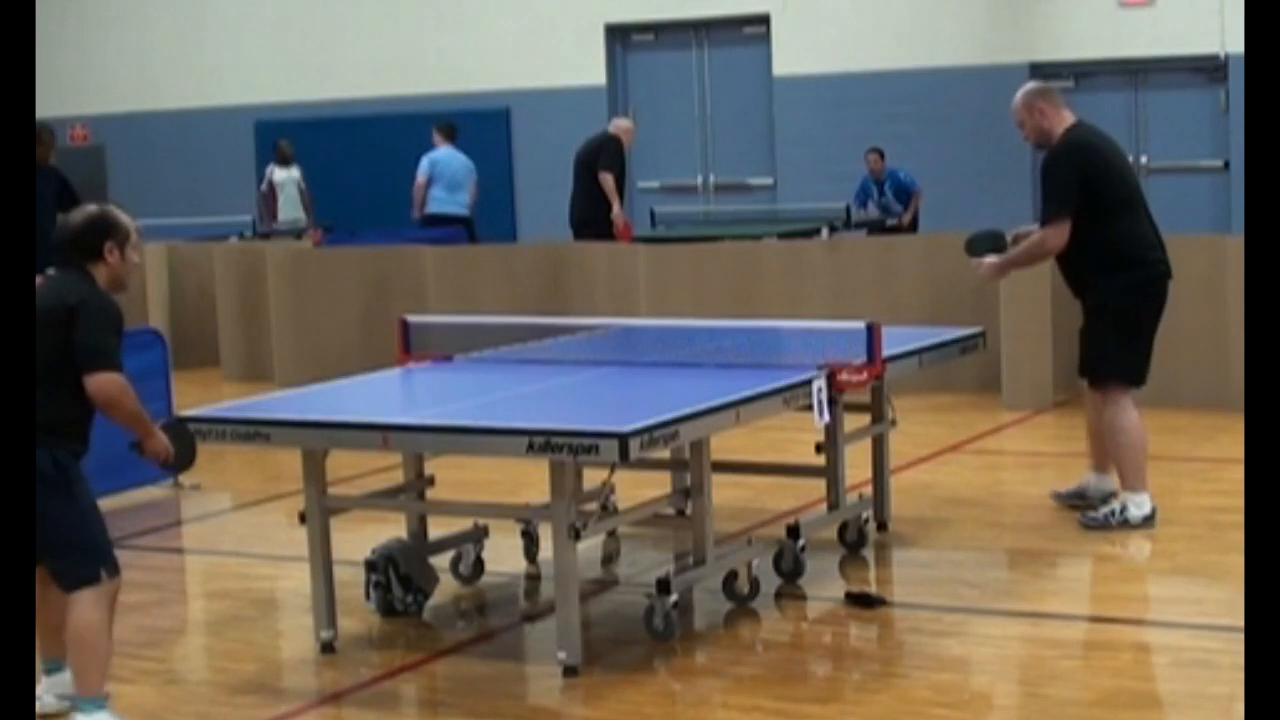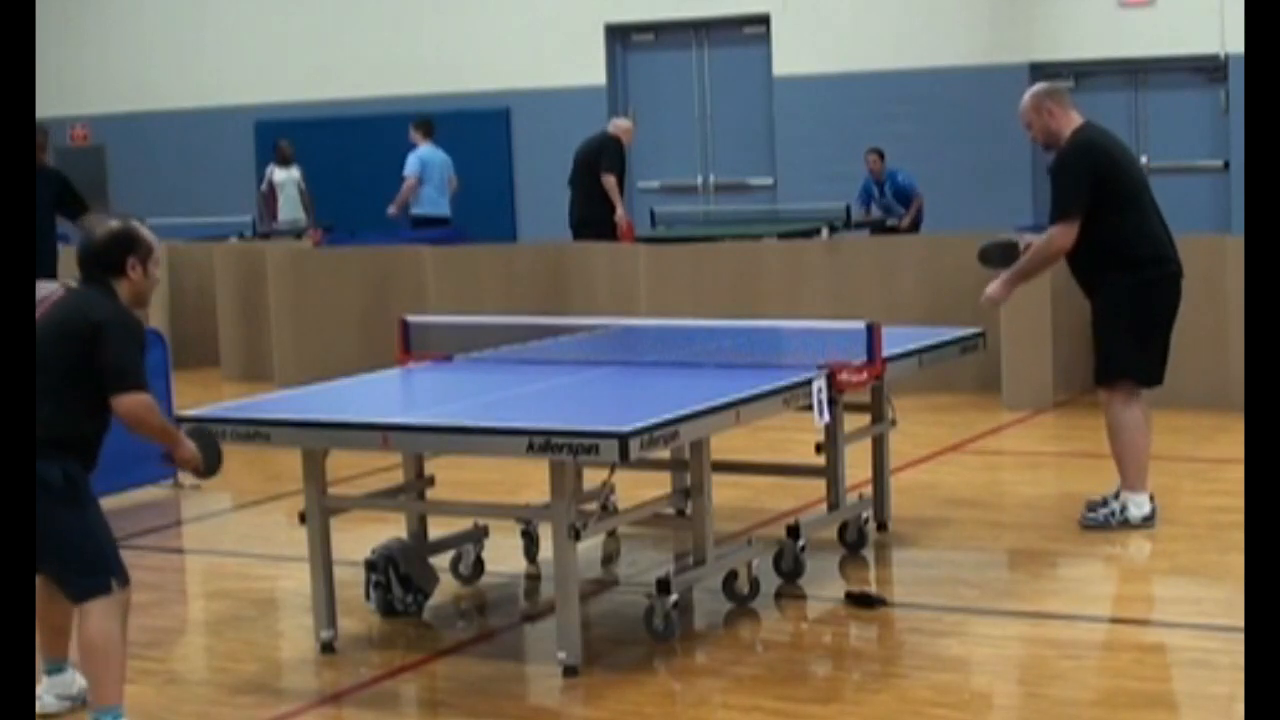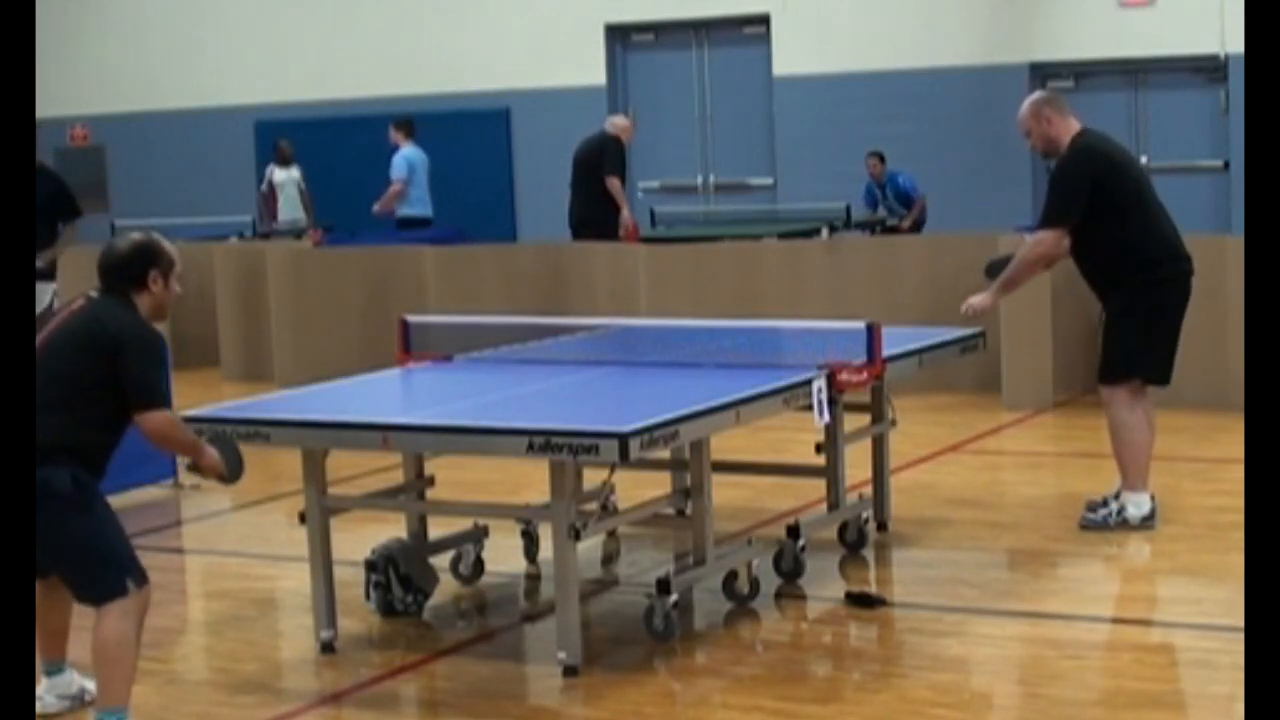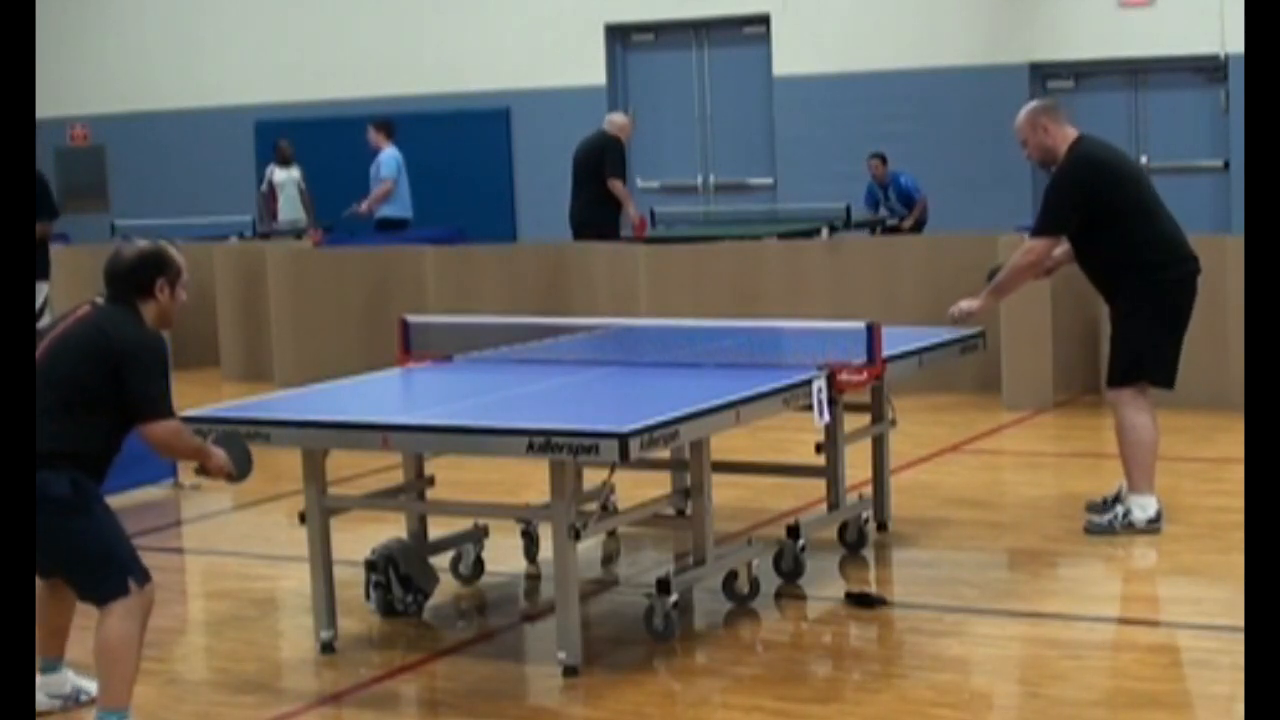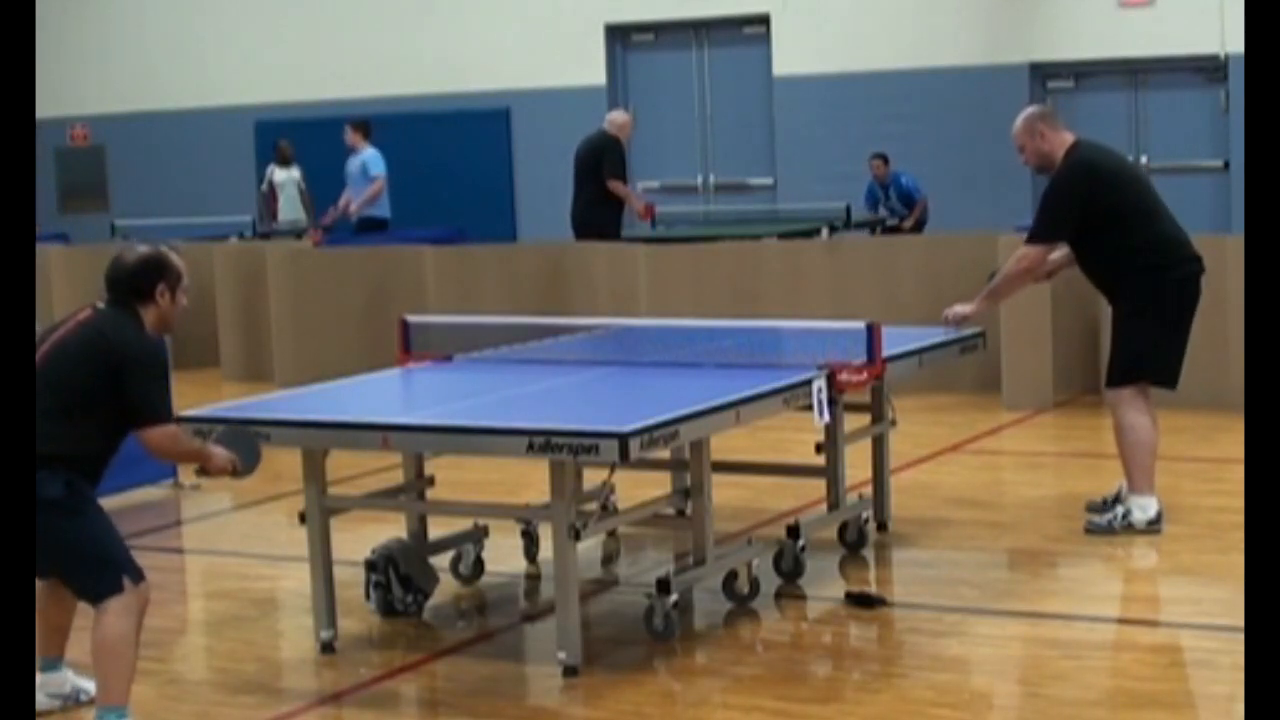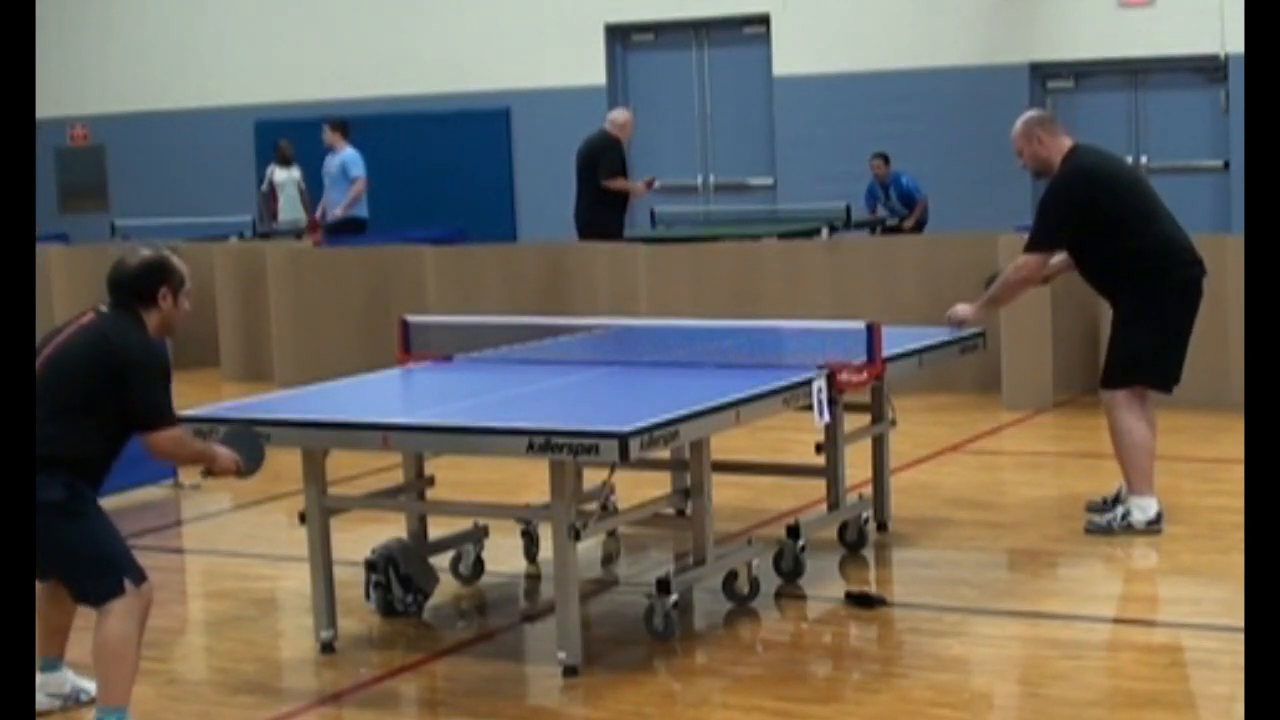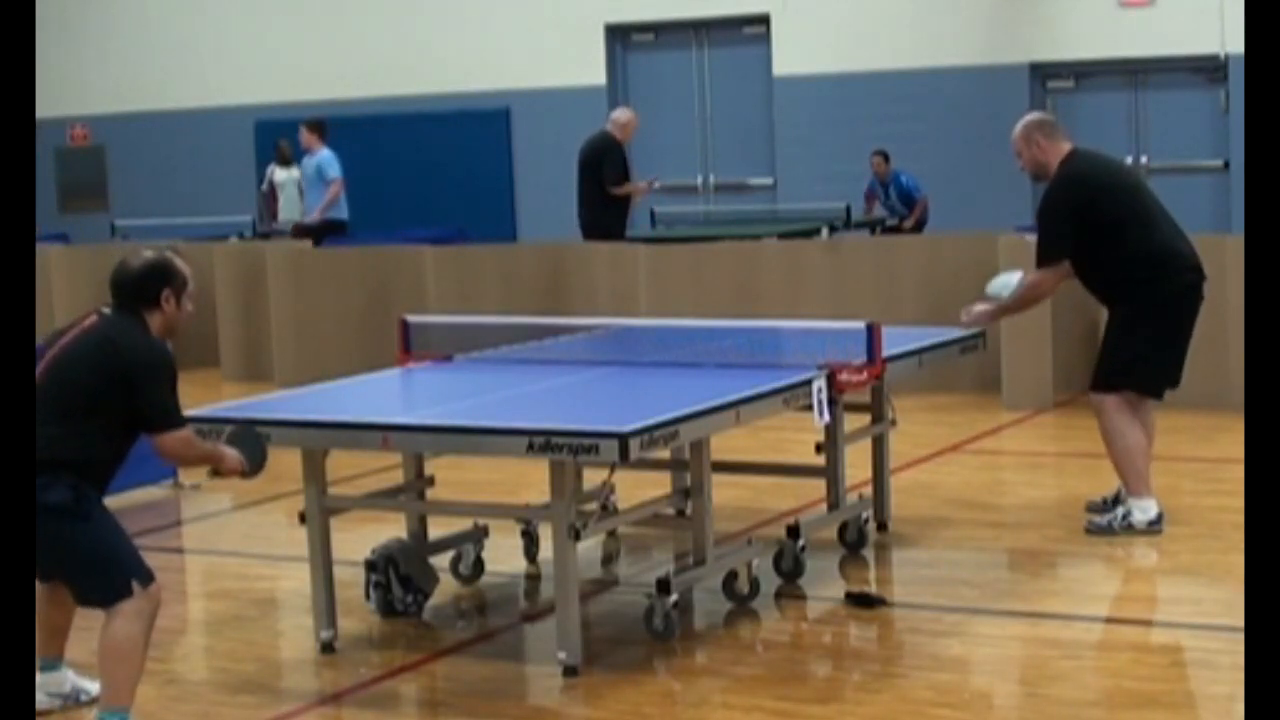
dt=0.7s
person 1, frame 1
left shoulder: (51, 293)
right shoulder: (93, 303)
right elbow: (104, 386)
right wrist: (149, 433)
left hip: (42, 453)
right hip: (44, 456)
left knee: (53, 566)
right knee: (94, 580)
person 1, frame 2
left shoulder: (65, 306)
right shoulder: (114, 321)
right elbow: (131, 405)
right wrist: (177, 442)
left hip: (44, 463)
right hip: (47, 469)
left knee: (59, 568)
right knee: (104, 591)
person 1, frame 3
left shoulder: (80, 314)
right shoulder: (135, 334)
right elbow: (155, 422)
right wrist: (200, 451)
left hip: (44, 469)
right hip: (50, 476)
left knee: (59, 570)
right knee: (124, 593)
person 1, frame 4
left shoulder: (87, 320)
right shoulder: (138, 341)
right elbow: (160, 431)
right wrist: (206, 454)
left hip: (46, 473)
right hip: (48, 480)
left knee: (63, 569)
right knee: (128, 593)
person 1, frame 5
left shoulder: (87, 325)
right shoulder: (137, 345)
right elbow: (159, 437)
right wrist: (207, 454)
left hip: (46, 475)
right hip: (46, 483)
left knee: (64, 568)
right knee: (122, 591)
person 1, frame 6
left shoulder: (90, 328)
right shoulder: (139, 349)
right elbow: (164, 441)
right wrist: (212, 456)
left hip: (45, 478)
right hip: (47, 486)
left knee: (63, 569)
right knee: (125, 594)
left ankle: (52, 682)
person 1, frame 7
left shoulder: (92, 331)
right shoulder: (145, 352)
right elbow: (174, 444)
right wrist: (220, 456)
left hip: (47, 481)
right hip: (51, 490)
left knee: (63, 568)
right knee: (135, 596)
left ankle: (52, 682)
person 2, frame 1
left shoulder: (1064, 156)
right shoulder: (1090, 142)
left elbow: (1055, 240)
left wrist: (1003, 264)
right wrist: (1032, 235)
left hip: (1123, 284)
right hip: (1133, 278)
left knee: (1113, 390)
right knee: (1099, 384)
left ankle: (1137, 503)
right ankle: (1100, 484)
person 2, frame 2
left shoulder: (1075, 156)
right shoulder: (1097, 144)
left elbow: (1062, 239)
left wrist: (1009, 281)
right wrist: (1037, 249)
left hip: (1132, 285)
right hip: (1147, 278)
left knee: (1117, 390)
right knee: (1127, 389)
left ankle: (1135, 504)
right ankle: (1133, 491)
person 2, frame 3
left shoulder: (1077, 162)
right shoulder: (1094, 151)
left elbow: (1045, 244)
left wrist: (993, 294)
right wrist: (1052, 255)
left hip: (1145, 284)
right hip: (1154, 279)
left knee: (1119, 389)
right knee: (1132, 388)
left ankle: (1136, 504)
right ankle: (1134, 492)
person 2, frame 4
left shoulder: (1075, 171)
right shoulder: (1091, 159)
left elbow: (1033, 252)
left wrist: (983, 300)
right wrist: (1055, 260)
left hip: (1153, 286)
right hip: (1157, 281)
left knee: (1126, 392)
right knee: (1132, 389)
left ankle: (1142, 507)
right ankle: (1136, 491)
person 2, frame 5
left shoulder: (1072, 176)
right shoulder: (1089, 163)
left elbow: (1028, 259)
left wrist: (977, 305)
right wrist: (1055, 263)
left hip: (1157, 285)
right hip: (1163, 280)
left knee: (1125, 392)
right knee: (1133, 390)
left ankle: (1143, 507)
right ankle: (1136, 491)
person 2, frame 6
left shoulder: (1069, 183)
right shoulder: (1090, 167)
left elbow: (1028, 268)
left wrist: (977, 309)
right wrist: (1054, 267)
left hip: (1158, 288)
right hip: (1168, 281)
left knee: (1120, 393)
right knee: (1134, 390)
left ankle: (1143, 508)
right ankle: (1136, 492)
person 2, frame 7
left shoulder: (1064, 190)
right shoulder: (1092, 170)
left elbow: (1045, 282)
left wrist: (991, 312)
right wrist: (1059, 271)
left hip: (1154, 293)
right hip: (1174, 283)
left knee: (1110, 397)
right knee: (1133, 392)
left ankle: (1143, 509)
right ankle: (1135, 492)
